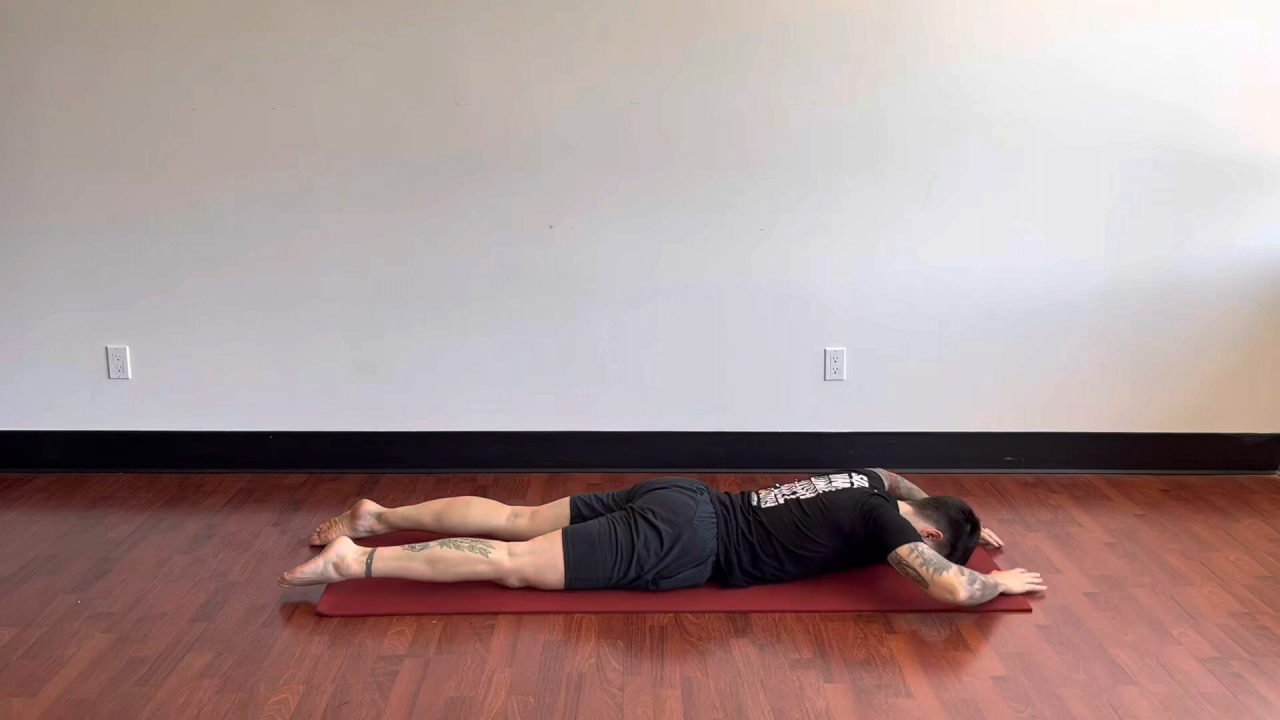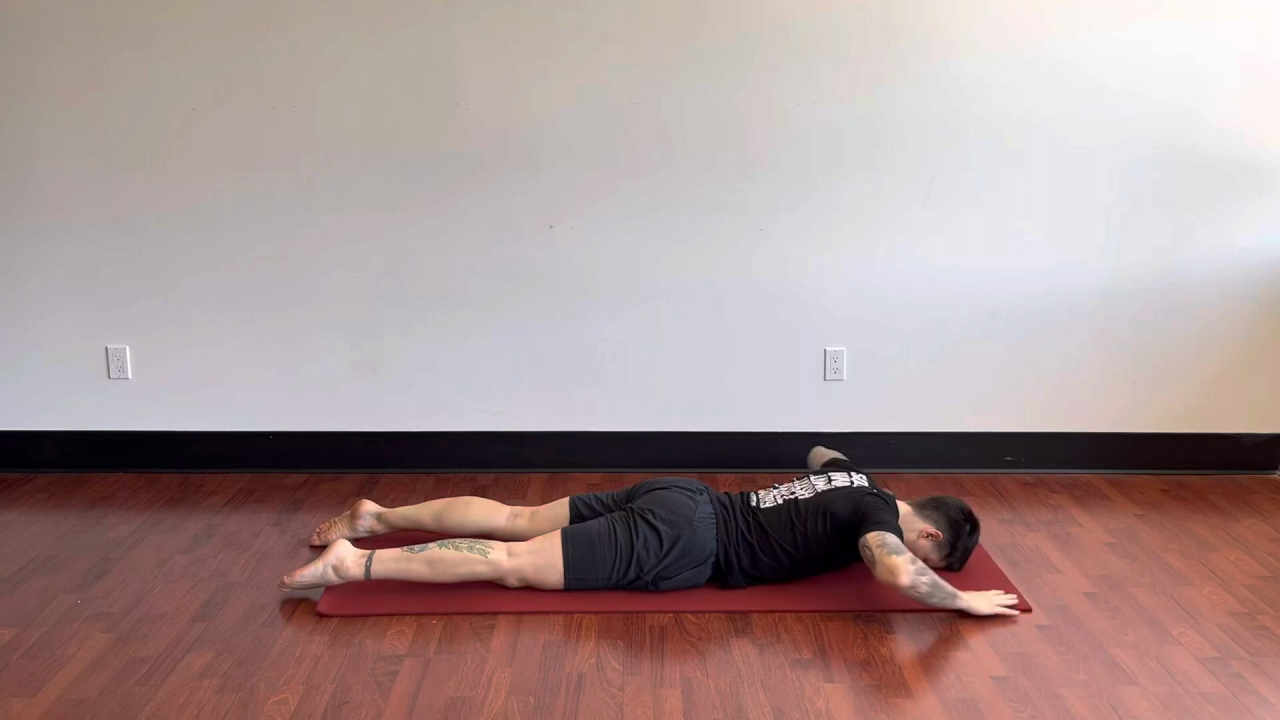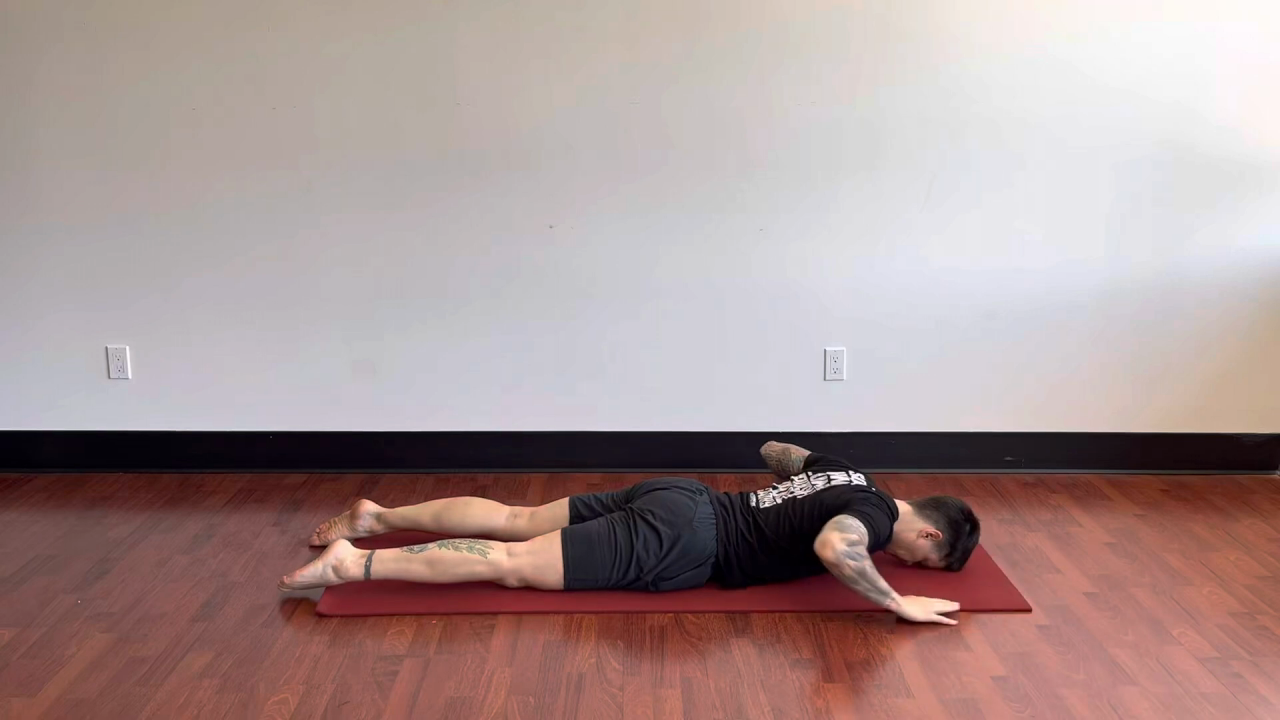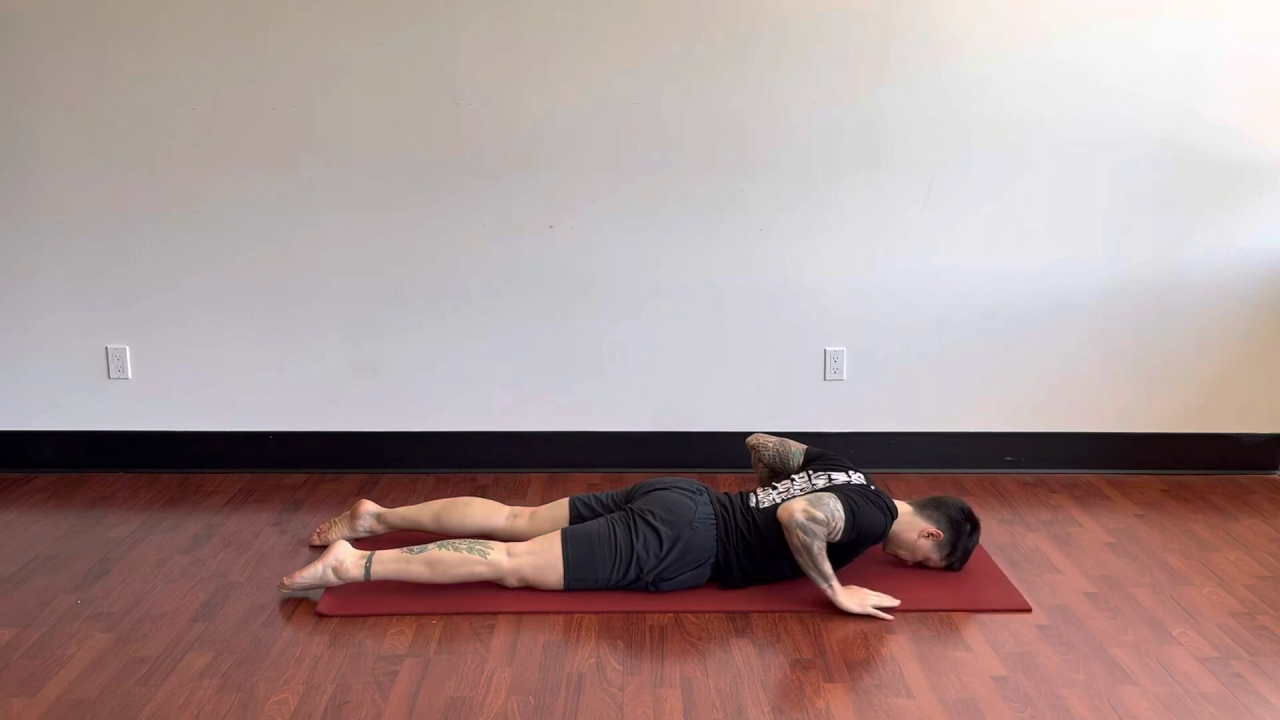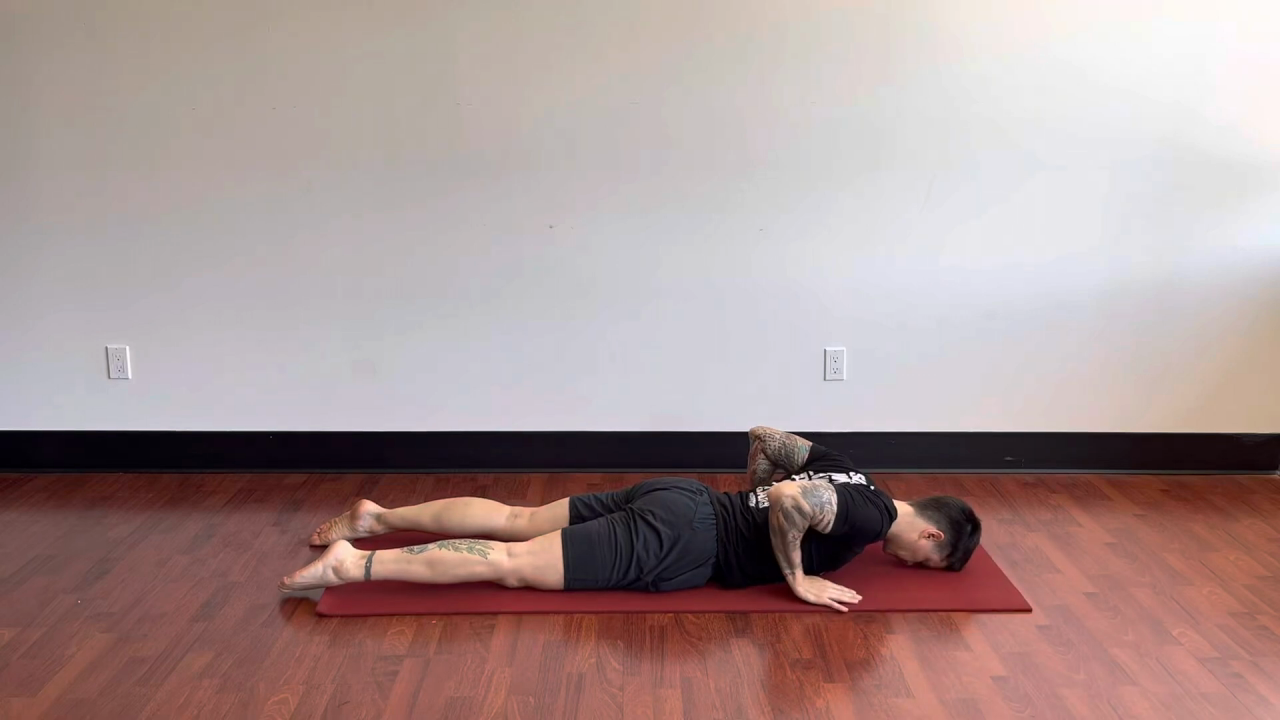
dt=0.2s
person 1, frame 1
left shoulder: (865, 483)
right shoulder: (881, 518)
right elbow: (952, 587)
left wrist: (962, 522)
right wrist: (1003, 581)
left hip: (680, 501)
right hip: (682, 543)
left knee: (514, 523)
right knee: (516, 565)
left ankle: (378, 515)
right ankle: (357, 561)
person 1, frame 2
left shoulder: (859, 484)
right shoulder: (880, 511)
left elbow: (819, 451)
right elbow: (899, 574)
right wrist: (969, 601)
left hip: (675, 500)
right hip: (679, 544)
left knee: (514, 521)
right knee: (514, 565)
left ankle: (377, 515)
right ankle: (355, 562)
person 1, frame 3
left shoulder: (850, 476)
right shoulder: (876, 515)
left elbow: (773, 448)
right elbow: (831, 548)
right wrist: (901, 603)
left hip: (674, 500)
right hip: (677, 544)
left knee: (514, 521)
right knee: (513, 565)
left ankle: (376, 516)
right ankle: (354, 562)
person 1, frame 4
left shoulder: (843, 470)
right shoulder: (872, 515)
left elbow: (759, 442)
right elbow: (794, 517)
right wrist: (837, 590)
left hip: (674, 500)
right hip: (675, 544)
left knee: (513, 522)
right knee: (512, 566)
left ankle: (375, 515)
right ankle: (352, 563)
person 1, frame 5
left shoulder: (845, 471)
right shoulder: (869, 514)
left elbow: (763, 436)
right elbow: (787, 497)
right wrist: (797, 577)
left hip: (675, 500)
right hip: (675, 543)
left knee: (514, 524)
right knee: (513, 565)
left ankle: (375, 515)
right ankle: (354, 565)
